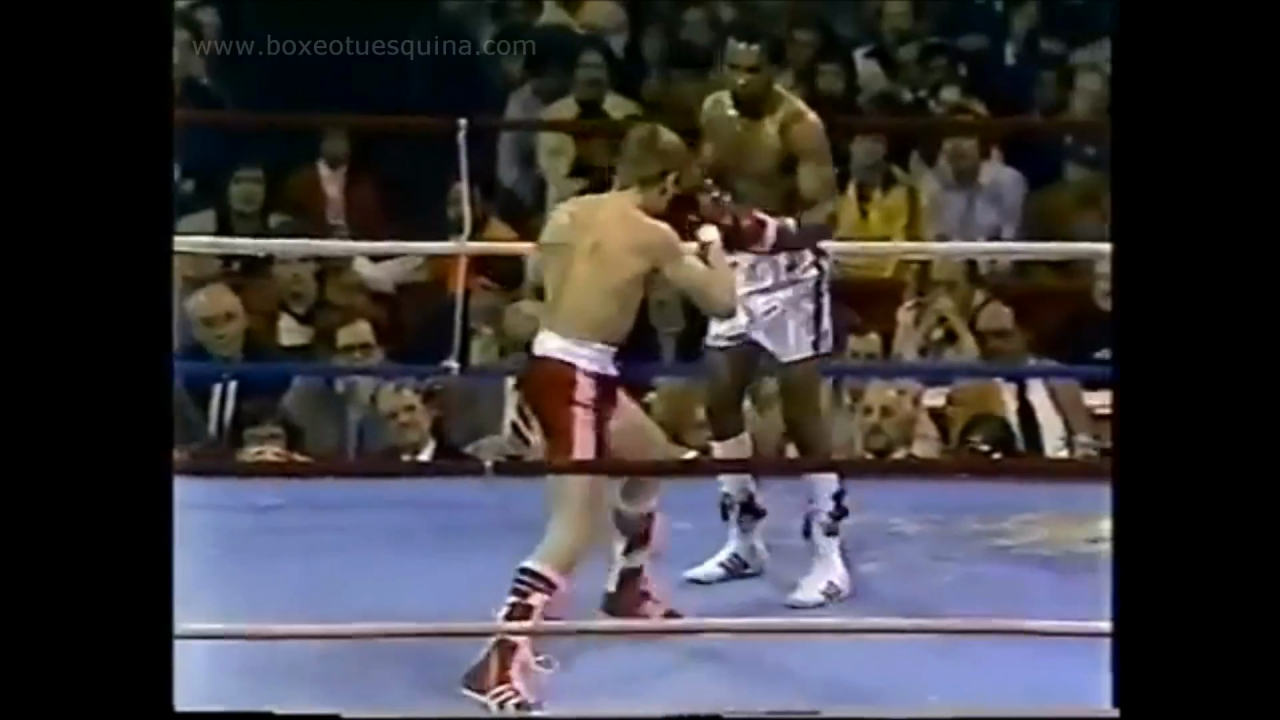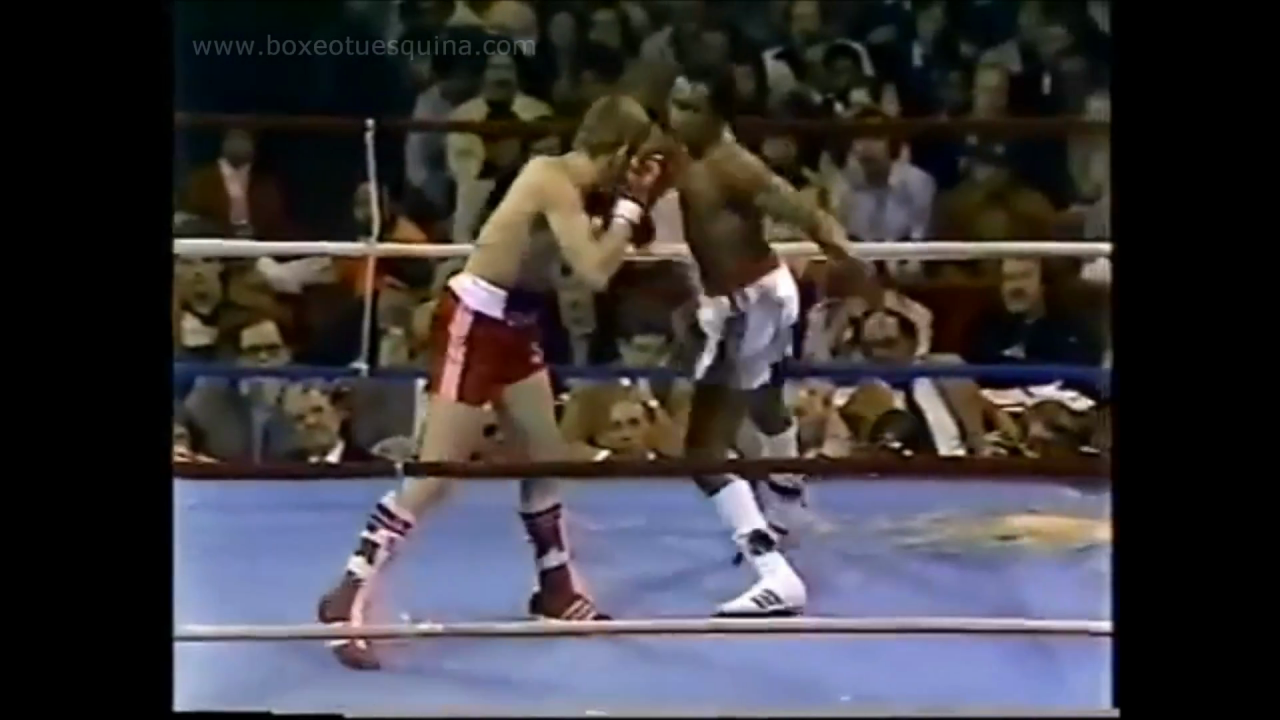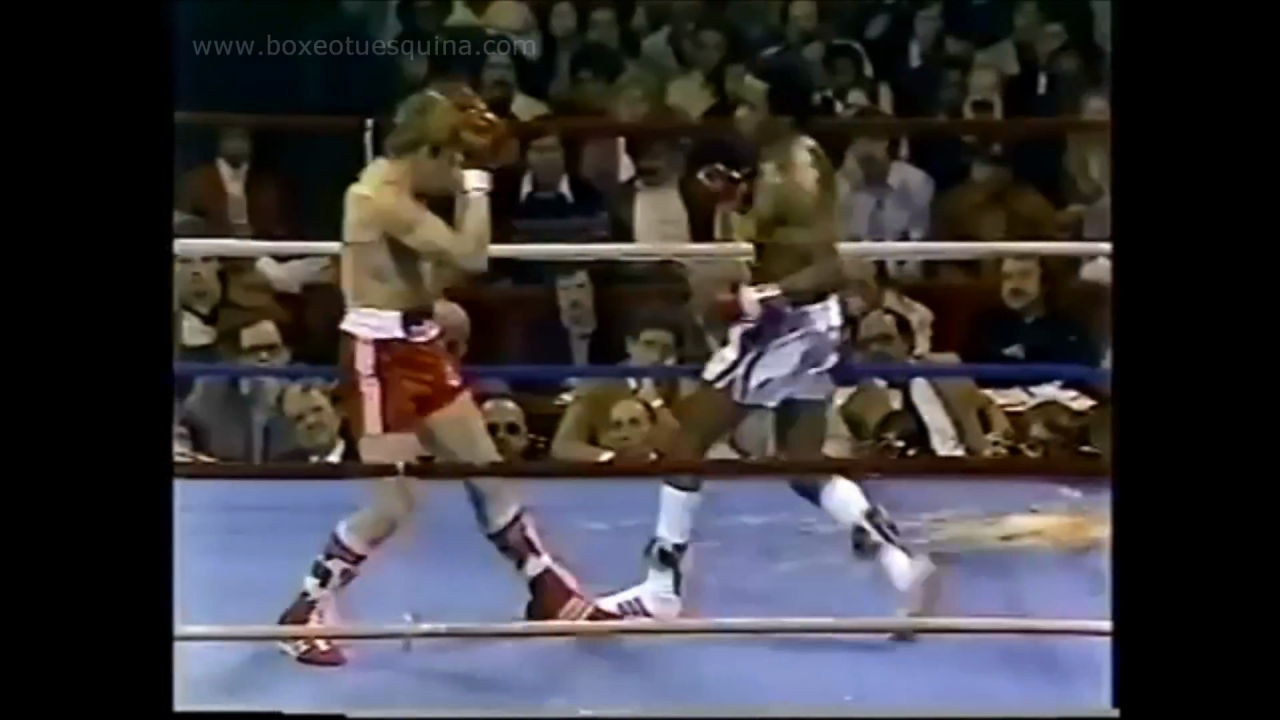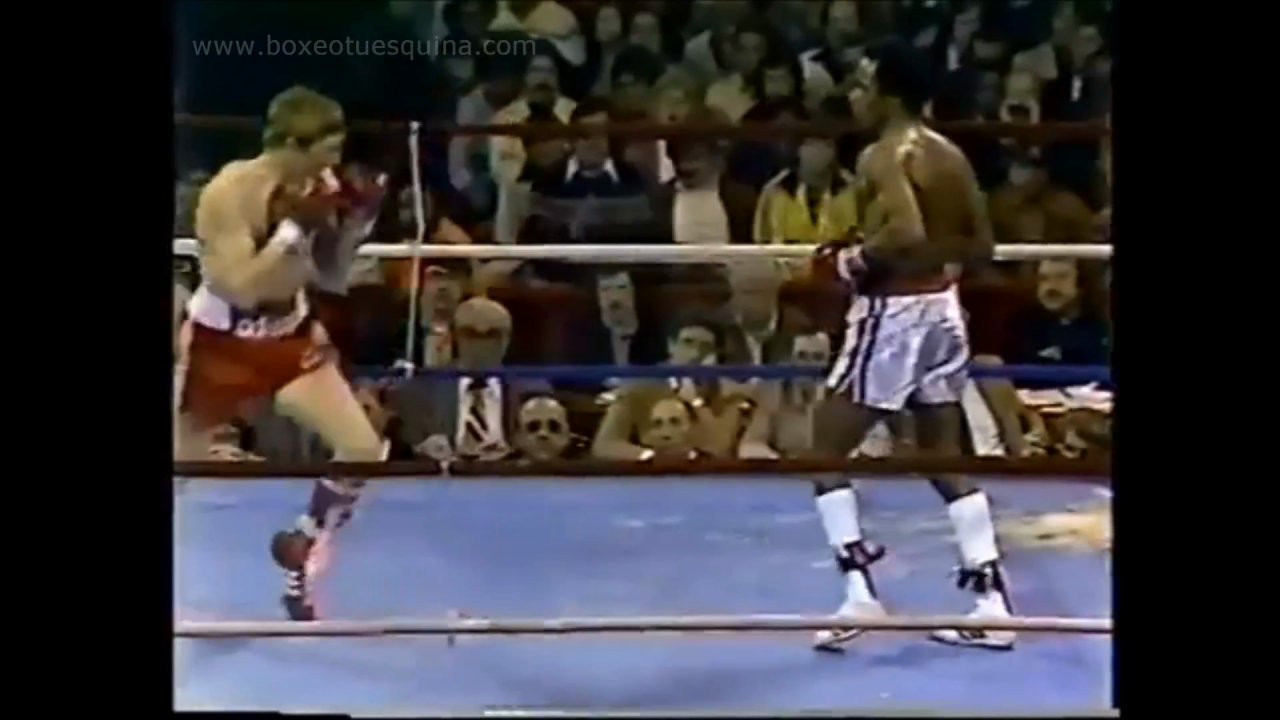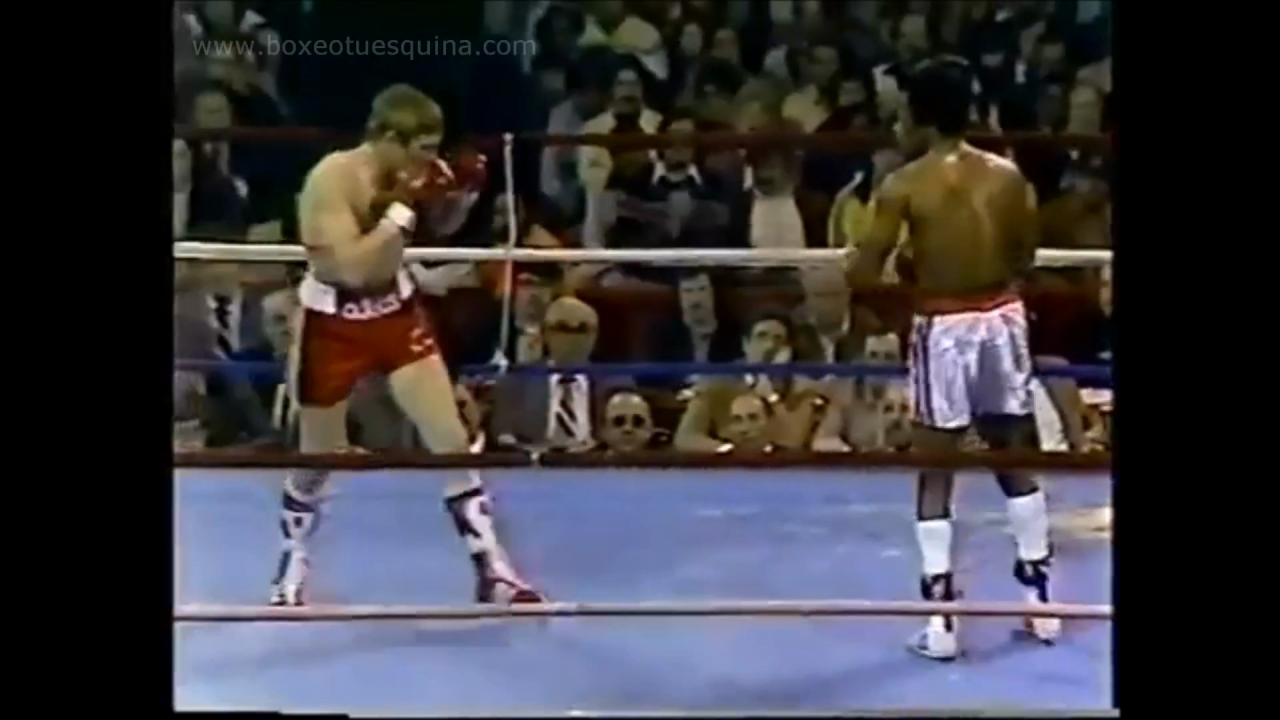
dt=0.4s
person 1, frame 1
left shoulder: (802, 125)
right shoulder: (715, 111)
left elbow: (822, 216)
right elbow: (701, 181)
left hip: (793, 273)
right hip: (740, 267)
left knee: (804, 419)
right knee: (720, 404)
left ankle: (830, 562)
right ankle: (743, 543)
person 1, frame 2
left shoulder: (730, 166)
right shoulder: (679, 152)
left elbow: (801, 209)
left hip: (745, 305)
right hip: (732, 298)
left knee: (703, 450)
right knee: (765, 410)
right ankle: (773, 520)
person 1, frame 3
left shoulder: (788, 177)
right shoulder: (791, 161)
left elbow: (825, 274)
left wrist: (751, 299)
right wrist: (739, 197)
left hip: (779, 326)
right hip: (810, 323)
left knee: (682, 444)
right knee: (807, 469)
left ankle: (661, 591)
right ankle: (899, 559)
person 1, frame 4
left shoulder: (882, 157)
right shoulder: (950, 155)
left elbow: (907, 235)
right elbow: (980, 245)
left wrist: (850, 260)
left hip: (891, 313)
right hip: (941, 307)
left knee: (829, 449)
right knee: (948, 461)
left ankle: (860, 588)
right ankle: (992, 604)
person 1, frame 5
left shoulder: (903, 188)
right shoulder: (1008, 175)
left elbow: (864, 274)
right elbow: (1023, 258)
left wrist: (861, 266)
left hip: (944, 330)
right hip: (1004, 320)
left knee: (935, 475)
right knee: (1017, 465)
left ankle: (940, 621)
right ankle: (1039, 598)
person 2, frame 1
left shoulder: (568, 215)
right shoulder: (652, 235)
left elbow: (542, 277)
right elbow: (722, 300)
right wrist: (712, 239)
left hip: (584, 367)
right hip: (576, 379)
right knee: (575, 533)
left ankle: (628, 592)
right ankle: (499, 664)
person 2, frame 2
left shoulder: (557, 166)
right shoulder: (559, 187)
right elbow: (592, 273)
right wrist: (630, 206)
left hip: (511, 323)
right hip: (474, 323)
left knee: (548, 457)
right knee: (436, 473)
left ankle: (556, 589)
right ankle: (347, 599)
person 2, frame 3
left shoulder: (401, 180)
right shoulder: (380, 199)
right elbow: (469, 256)
left wrist: (472, 158)
right wrist: (477, 174)
left hip: (421, 343)
right hip: (379, 353)
left knee: (486, 469)
right knee: (391, 507)
left ankle: (554, 594)
right ankle: (307, 610)
person 2, frame 4
left shoulder: (317, 187)
right shoulder: (228, 193)
left elbow: (330, 269)
right elbow: (243, 289)
left wrist: (351, 218)
right wrist: (294, 226)
left hip: (290, 334)
right hip: (221, 339)
left knee: (365, 452)
right knee: (179, 469)
left ankle: (303, 542)
person 2, frame 5
left shoulder: (407, 172)
right shoulder: (331, 180)
left elbow: (438, 225)
right elbow: (353, 268)
left wrist: (461, 189)
right wrist: (406, 209)
left hip: (397, 315)
right hip: (334, 322)
left knee: (452, 444)
right knee: (317, 458)
left ankle: (492, 572)
right ankle: (294, 562)
